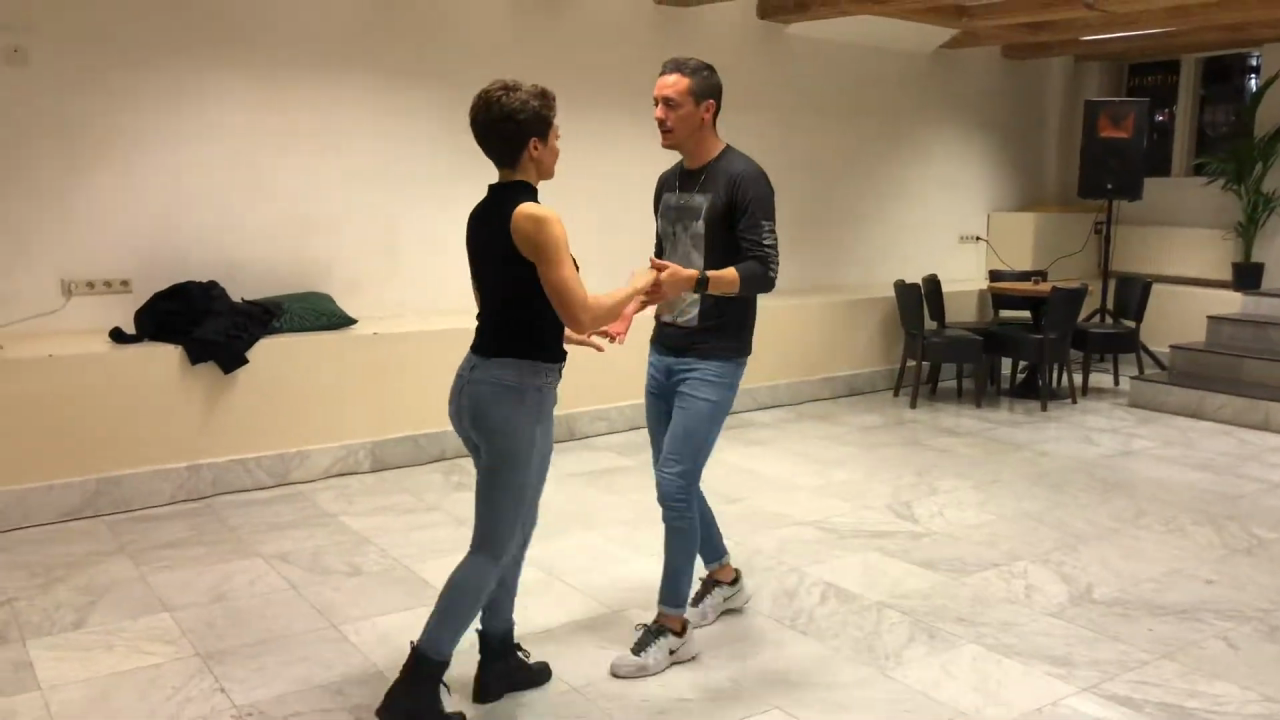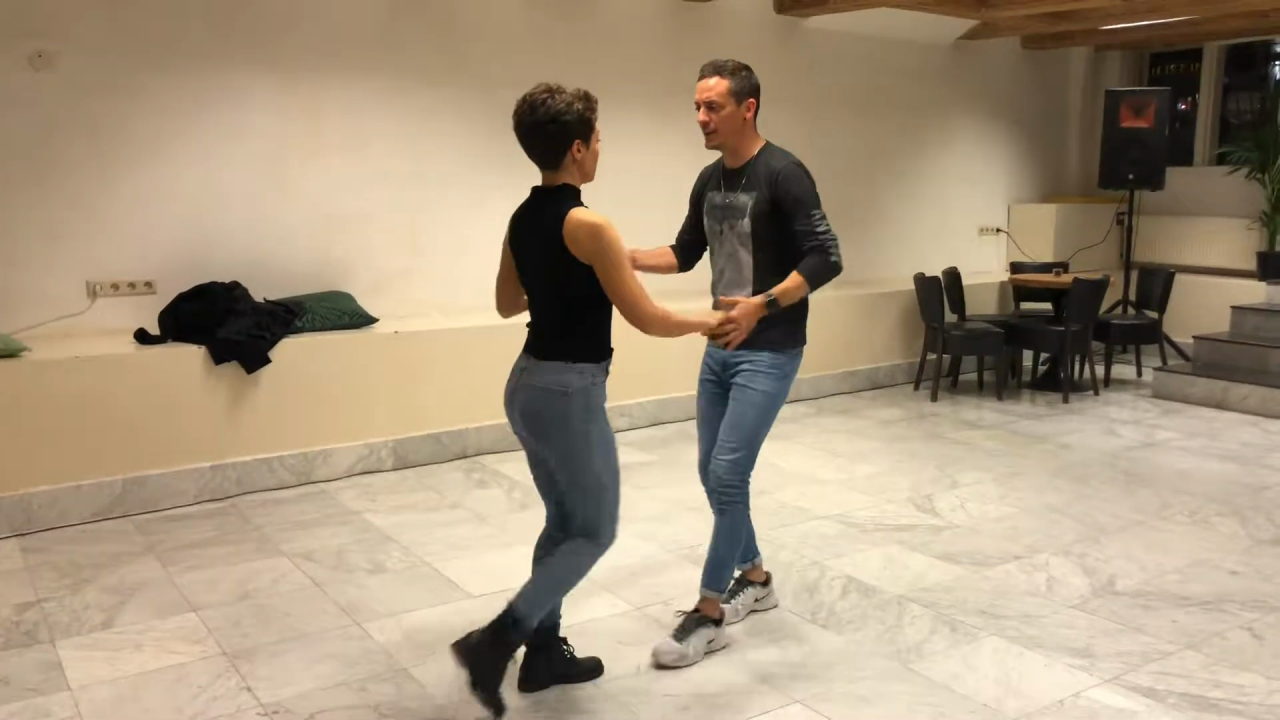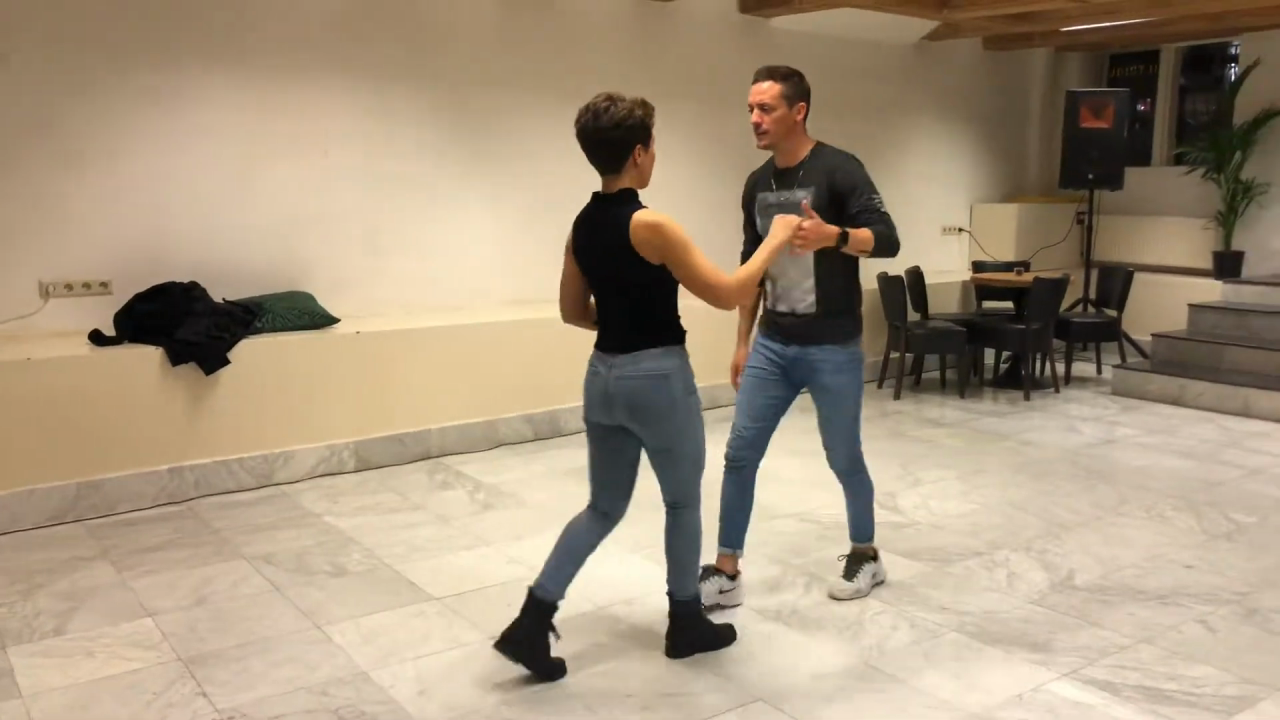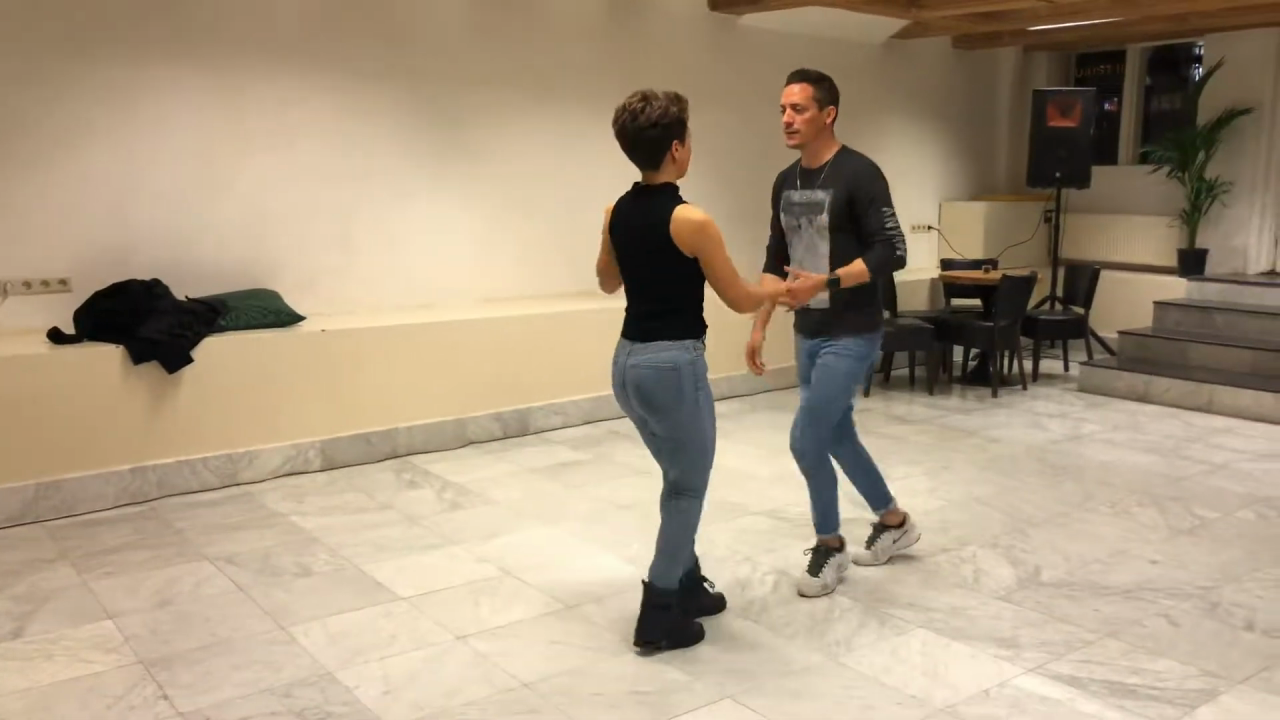
dt=0.5s
person 1, frame 1
left shoulder: (481, 215)
right shoulder: (536, 219)
right elbow: (581, 314)
left wrist: (561, 332)
right wrist: (637, 284)
left hip: (475, 382)
right hip: (516, 393)
left knee: (502, 532)
right knee: (498, 545)
left ankle: (500, 659)
person 1, frame 2
left shoulder: (523, 217)
right shoulder: (585, 225)
right elbow: (644, 317)
right wrist: (702, 322)
left hip: (529, 381)
right hip: (569, 391)
left knee: (569, 522)
right knee: (590, 533)
left ankle: (542, 648)
right ankle: (493, 639)
person 1, frame 3
left shoulder: (584, 224)
right shoulder: (650, 226)
left elbow: (573, 311)
right elbow: (727, 294)
right wrist: (776, 239)
left hip: (604, 376)
right hip: (658, 377)
left knee: (604, 507)
right knee: (683, 502)
left ankle: (531, 624)
right ankle: (686, 623)
person 1, frame 4
left shoulder: (619, 212)
right shoulder: (691, 221)
right elbow: (741, 299)
right wrist: (780, 290)
left hip: (627, 360)
right hip: (671, 366)
left knee: (680, 477)
right knee: (687, 490)
left ankle: (686, 587)
right ankle: (660, 614)
person 2, frame 1
left shoulder: (744, 179)
right shoulder: (667, 183)
left elbow: (763, 273)
left wrist: (694, 282)
right wrist: (631, 306)
left hip: (714, 360)
right hip: (664, 354)
left knee: (673, 485)
right knee: (675, 481)
left ankle: (671, 626)
right ankle: (724, 577)
person 2, frame 2
left shoulder: (784, 174)
right shoulder: (708, 180)
left elbow: (825, 259)
right elbow: (684, 254)
left wrist: (763, 305)
right wrist: (626, 257)
left hip: (770, 350)
right hip: (721, 349)
left knee: (726, 472)
right knee: (714, 472)
left ankle: (707, 609)
right ankle: (753, 579)
person 2, frame 3
left shoulder: (839, 169)
right shoulder: (757, 184)
left elbow: (887, 239)
left wrist: (834, 235)
right wrist: (743, 341)
left hip: (832, 345)
right hip: (773, 344)
left knee: (842, 457)
right knee: (740, 453)
left ankle: (864, 554)
right ankle: (726, 570)
person 2, frame 4
left shoulder: (859, 175)
right shoulder: (785, 183)
left elbow: (890, 253)
left wrist: (825, 283)
right wrist: (759, 324)
left hip: (851, 336)
right hip: (809, 336)
left knee: (806, 441)
right knee: (837, 437)
left ankle: (828, 547)
right ankle: (894, 521)
